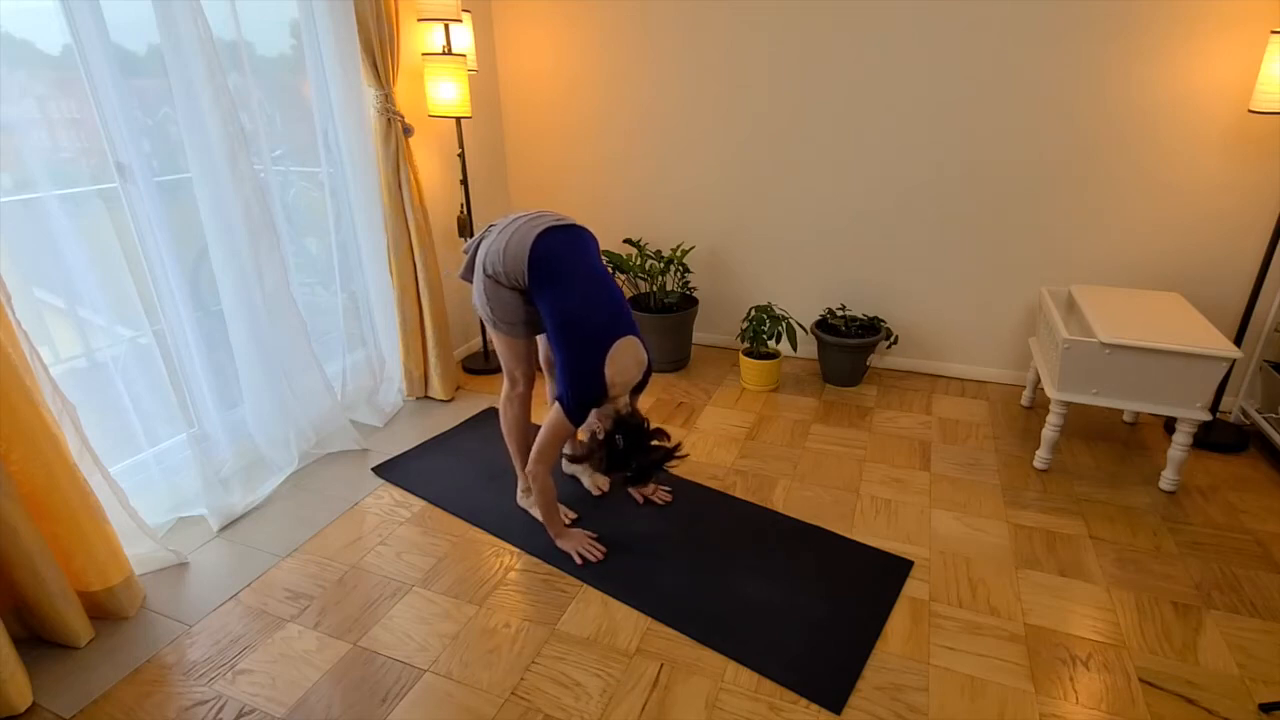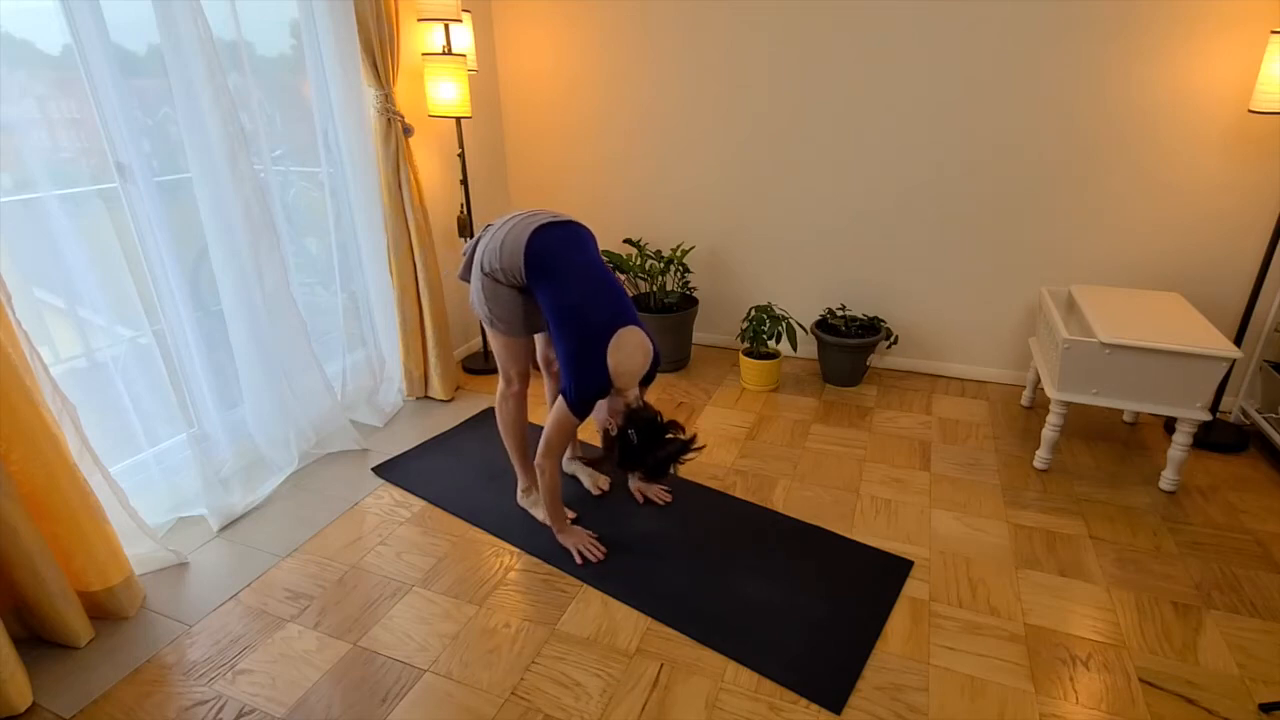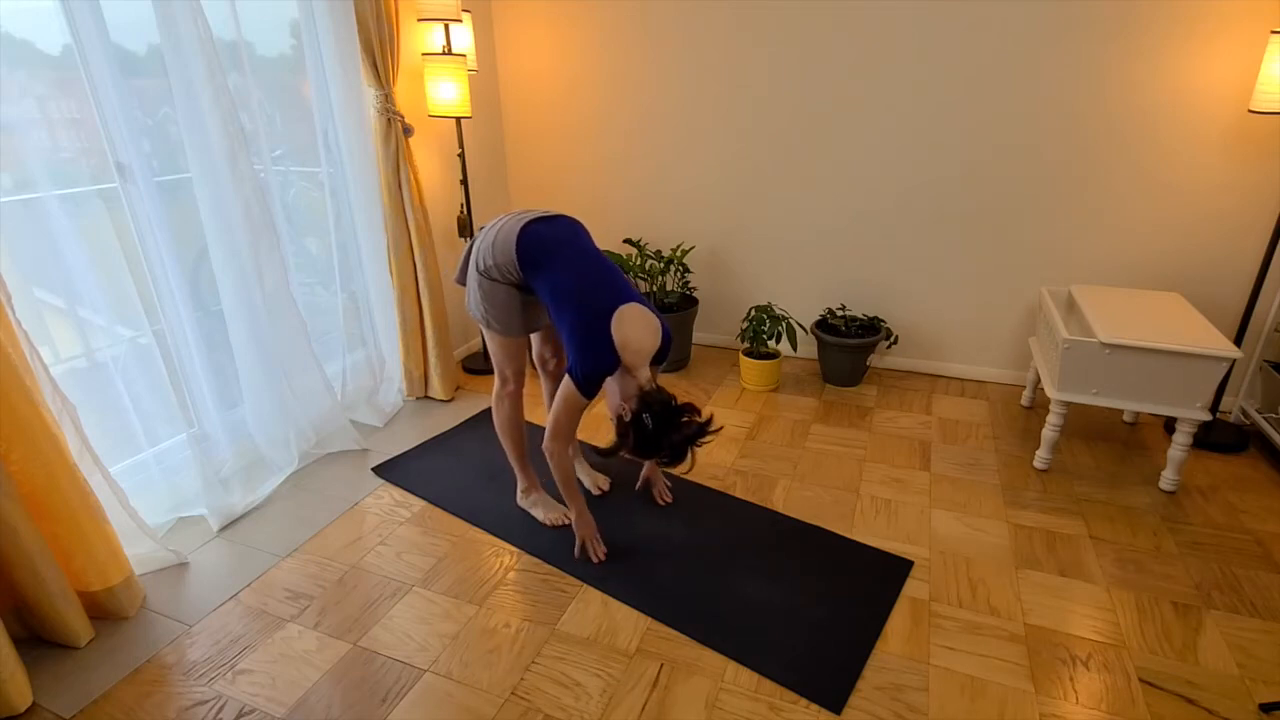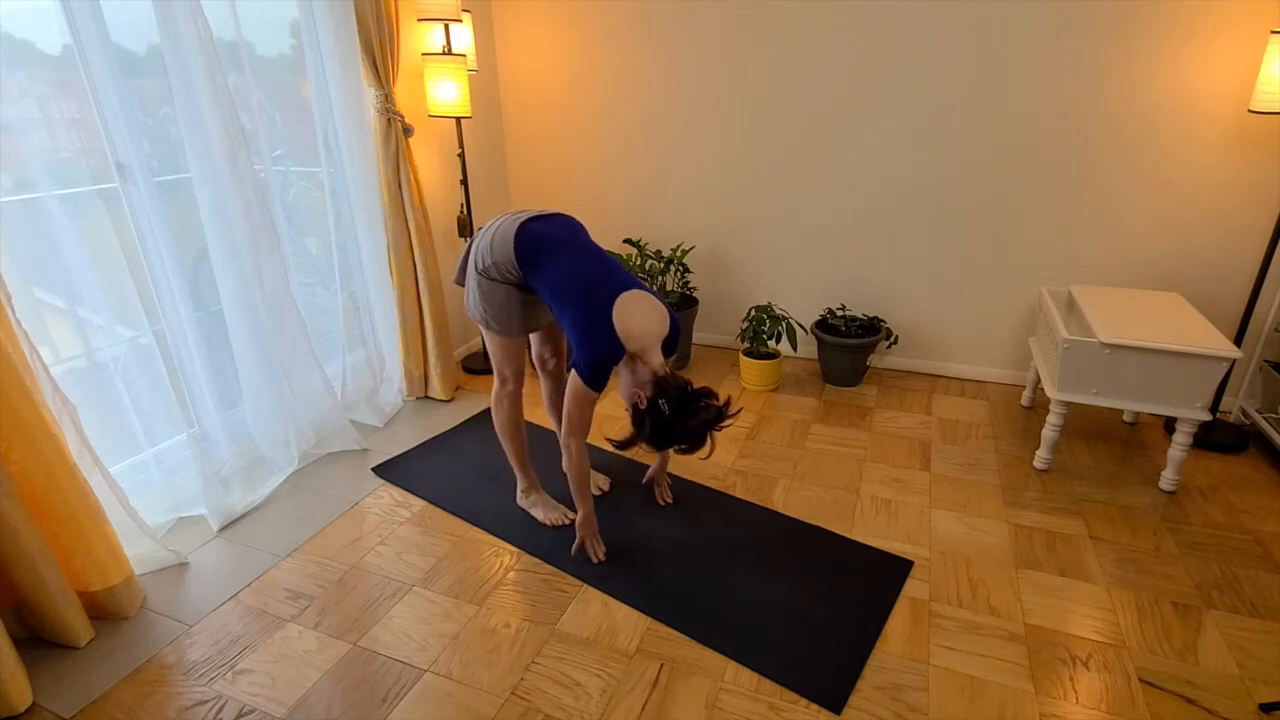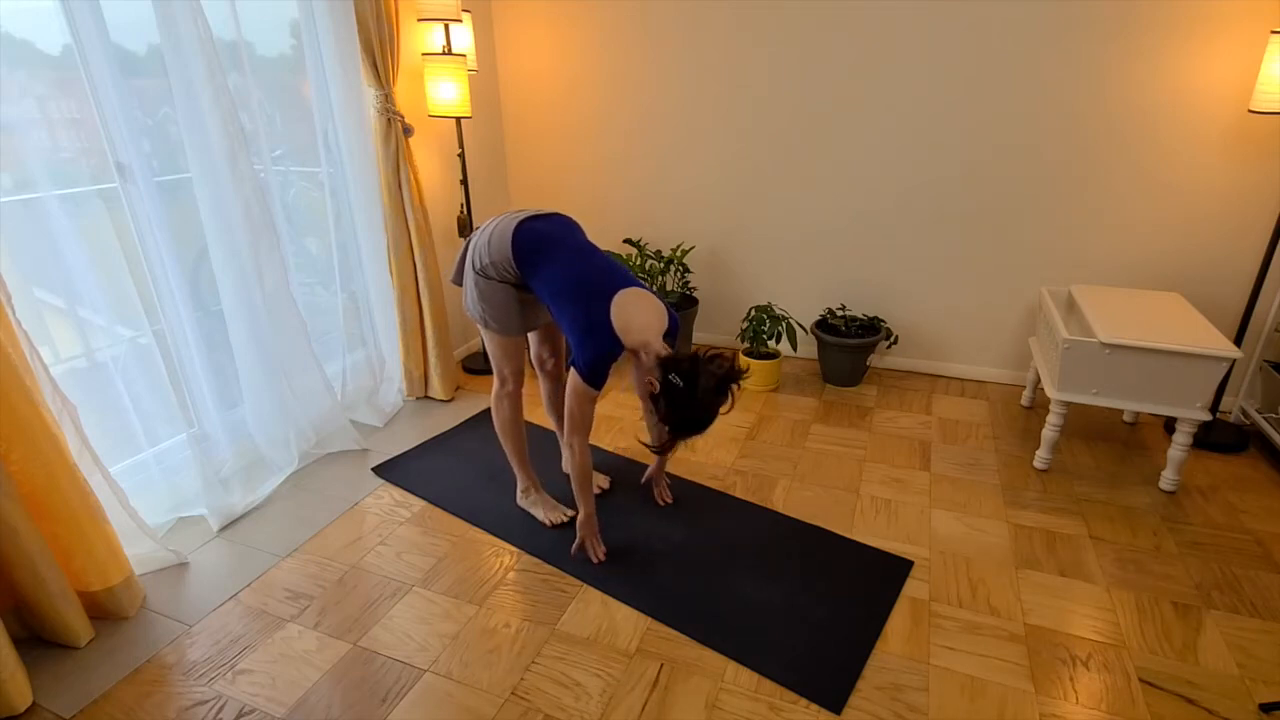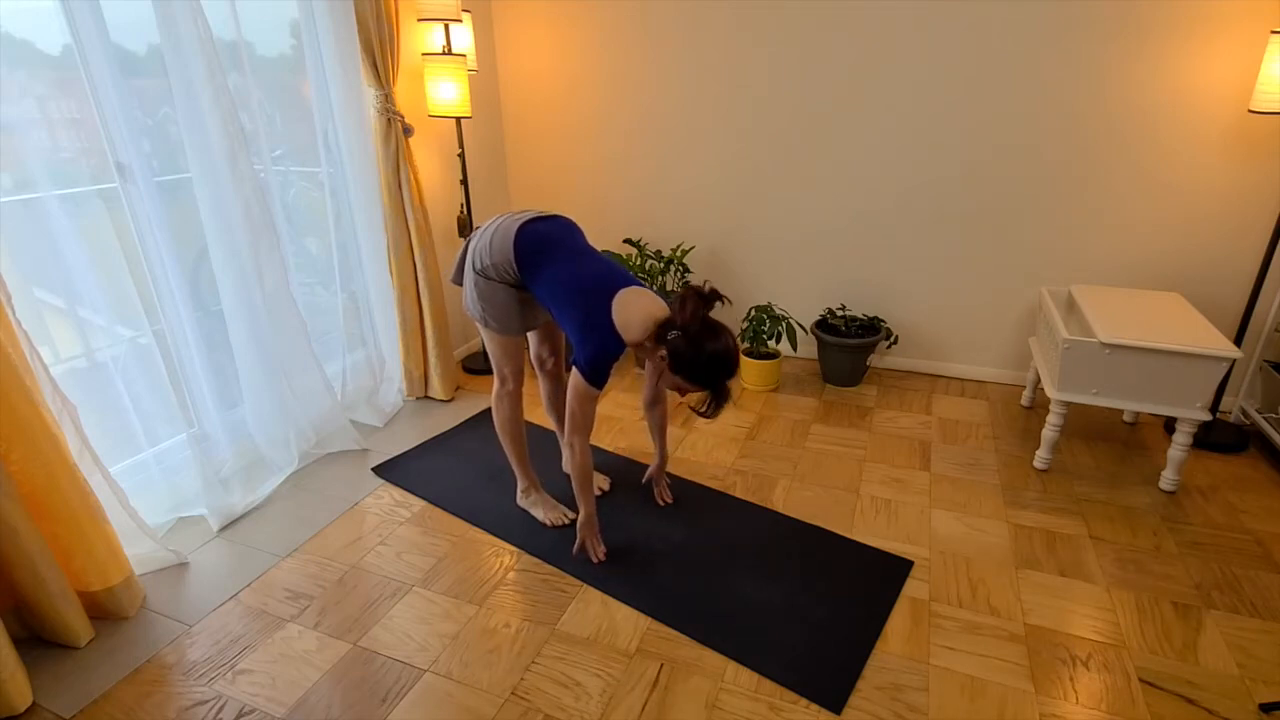
dt=0.5s
person 1, frame 1
left shoulder: (639, 369)
right shoulder: (585, 387)
left elbow: (627, 424)
right elbow: (537, 467)
left wrist: (635, 478)
right wrist: (560, 534)
right hip: (507, 258)
right knee: (519, 381)
left ankle: (571, 456)
right ankle: (524, 491)
person 1, frame 2
left shoulder: (646, 362)
right shoulder: (590, 380)
left elbow: (635, 421)
right elbow: (544, 461)
left wrist: (635, 473)
right wrist: (562, 529)
right hip: (505, 255)
right knee: (515, 380)
left ankle: (573, 457)
right ankle: (526, 489)
person 1, frame 3
left shoulder: (659, 341)
right shoulder: (597, 360)
left elbow: (651, 406)
right elbow: (553, 445)
left wrist: (652, 463)
right wrist: (580, 516)
right hip: (500, 254)
left knee: (552, 362)
right knee: (511, 380)
left ankle: (576, 459)
right ankle: (527, 489)
person 1, frame 4
left shoulder: (667, 330)
right shoulder: (601, 351)
left elbow: (663, 407)
right elbow: (572, 440)
left wrist: (662, 462)
right wrist: (585, 517)
right hip: (499, 253)
left knee: (551, 363)
right knee: (510, 381)
left ankle: (572, 465)
right ankle: (527, 489)
person 1, frame 5
left shoulder: (666, 328)
right shoulder: (600, 348)
left elbow: (657, 402)
right elbow: (577, 438)
left wrist: (660, 461)
right wrist: (587, 517)
right hip: (497, 254)
left knee: (550, 363)
right knee: (510, 380)
left ankle: (566, 459)
right ankle: (527, 489)
person 1, frame 6
left shoulder: (669, 327)
right shoulder: (603, 345)
left elbow: (654, 400)
right elbow: (579, 437)
left wrist: (661, 461)
right wrist: (587, 518)
right hip: (497, 254)
left knee: (550, 363)
right knee: (510, 380)
left ankle: (568, 460)
right ankle: (527, 489)
